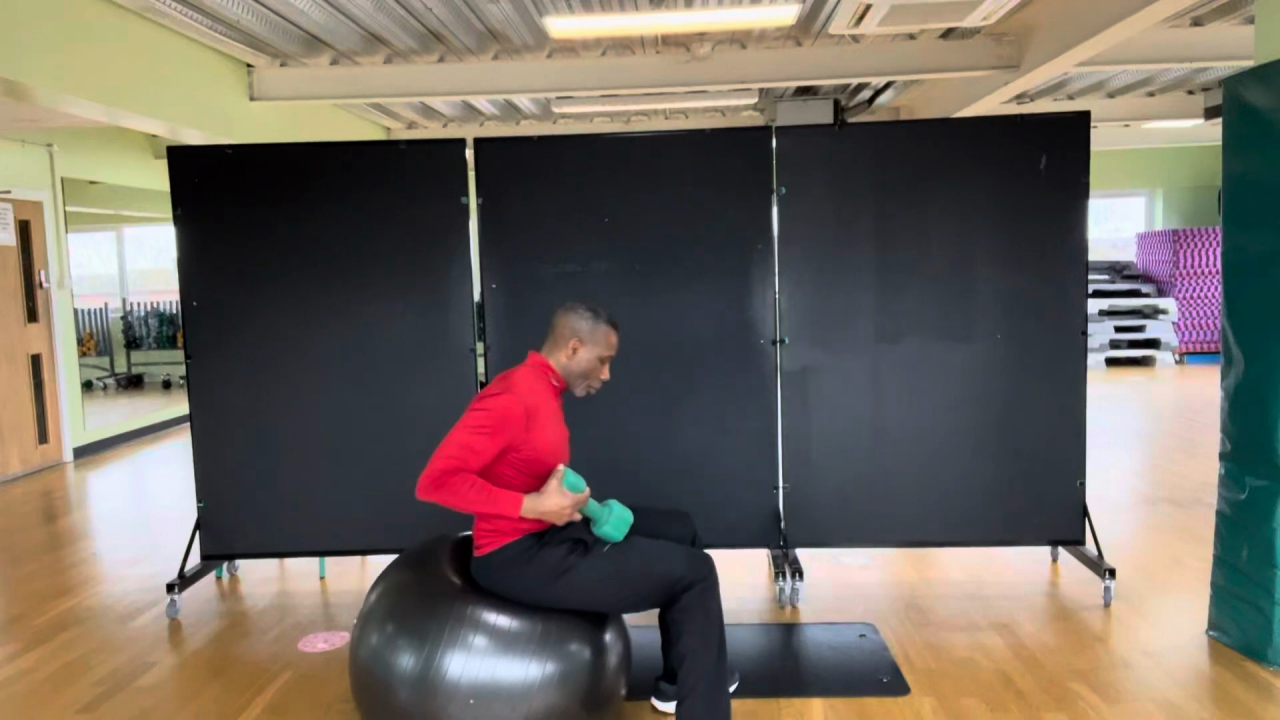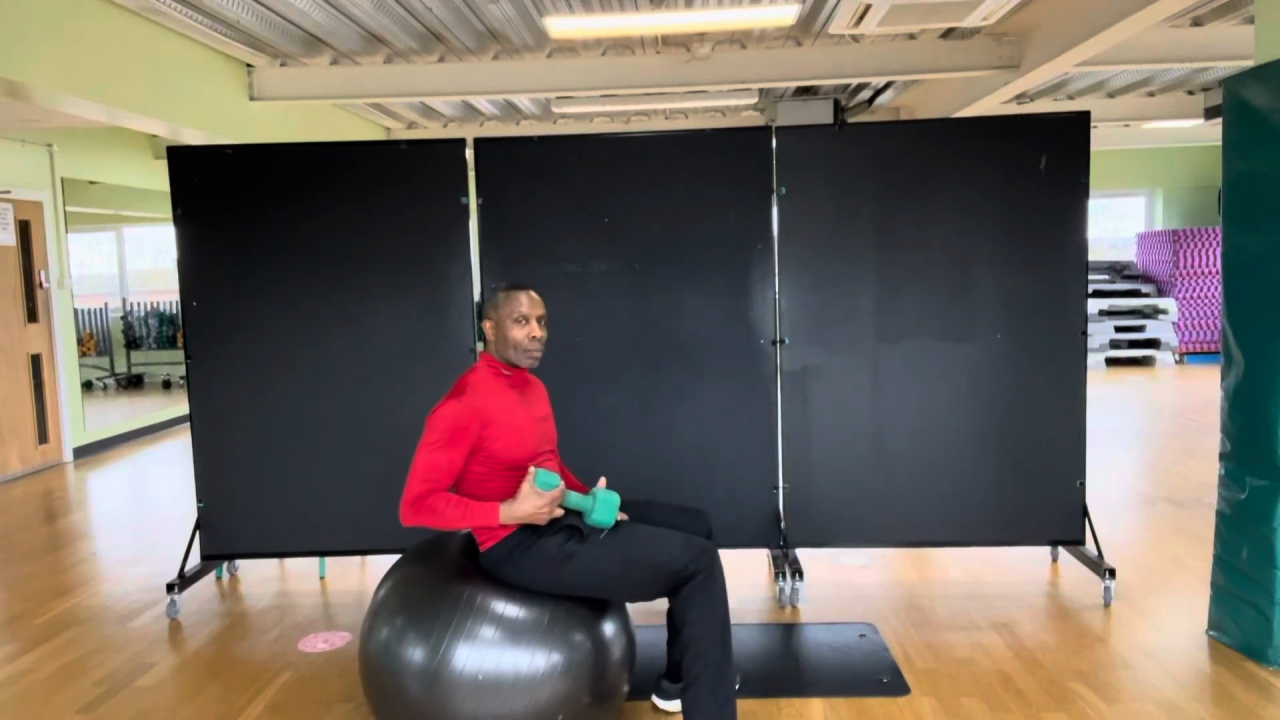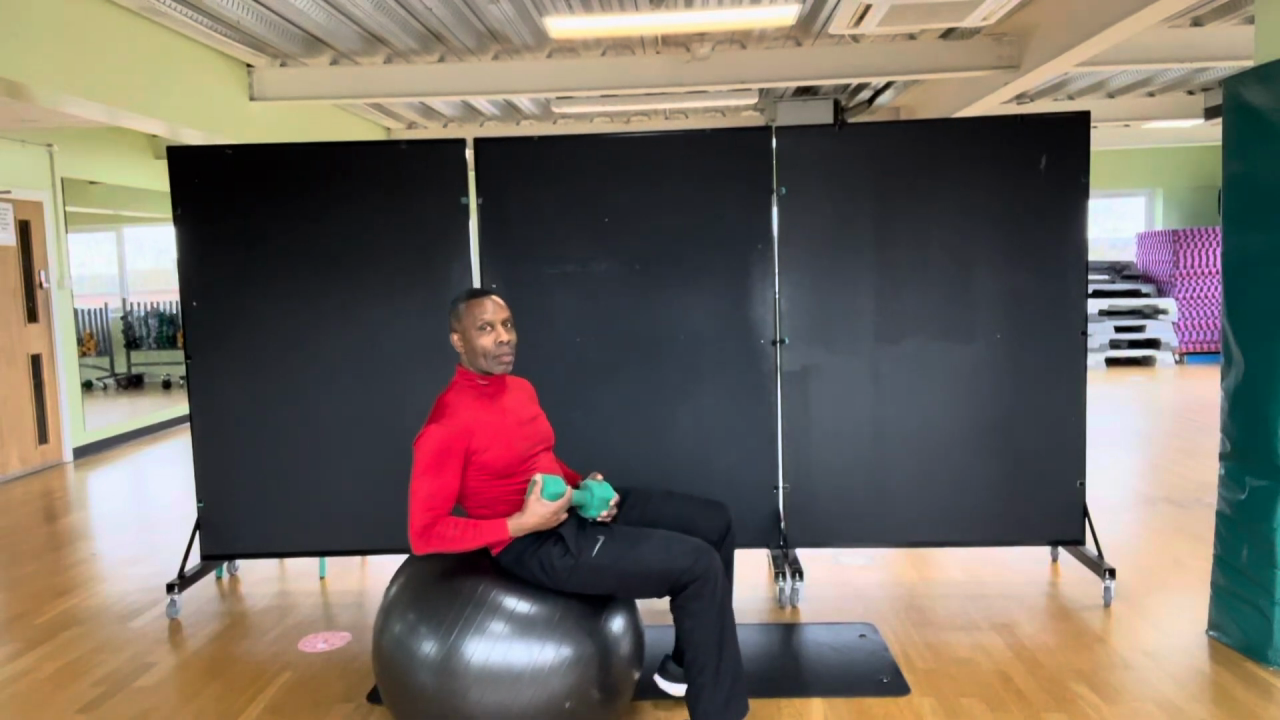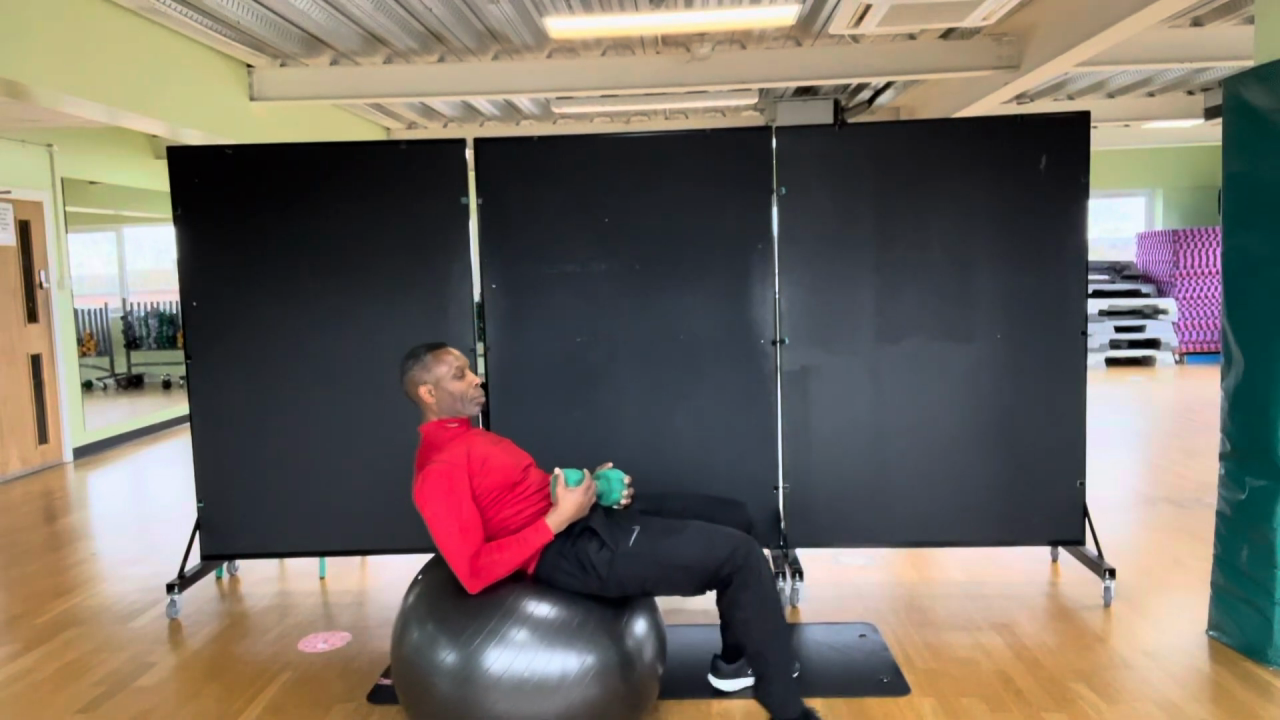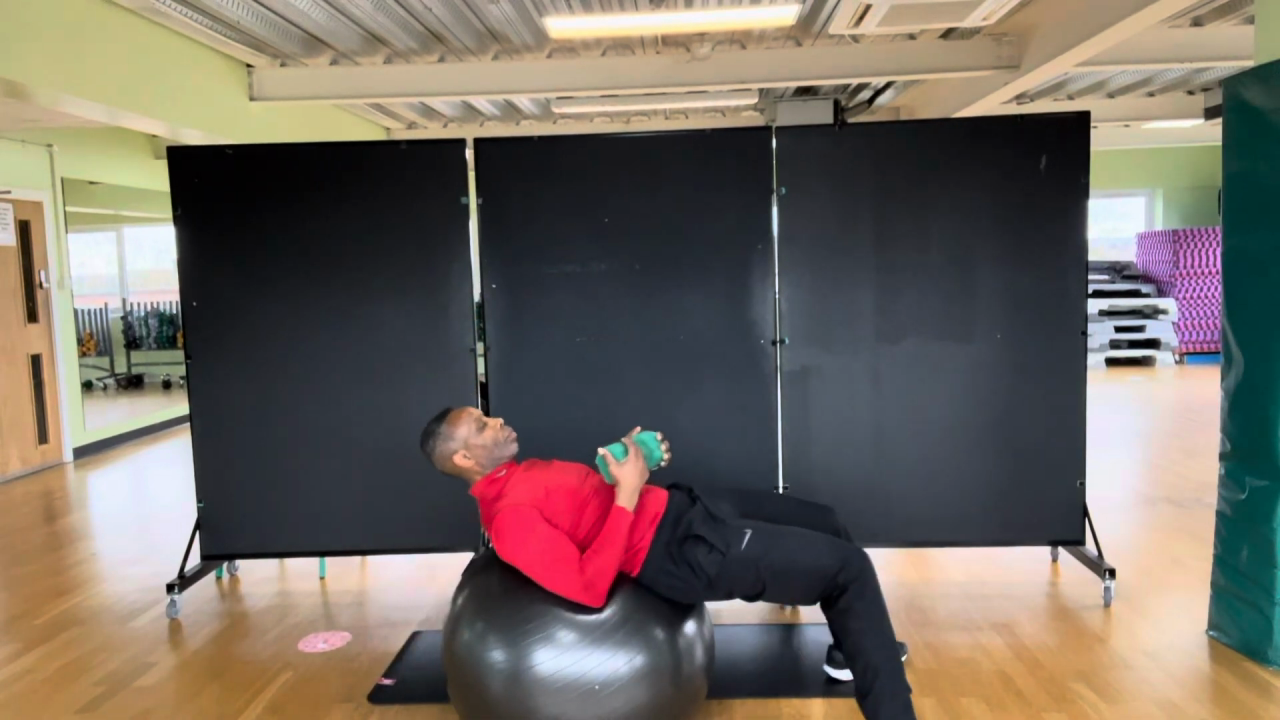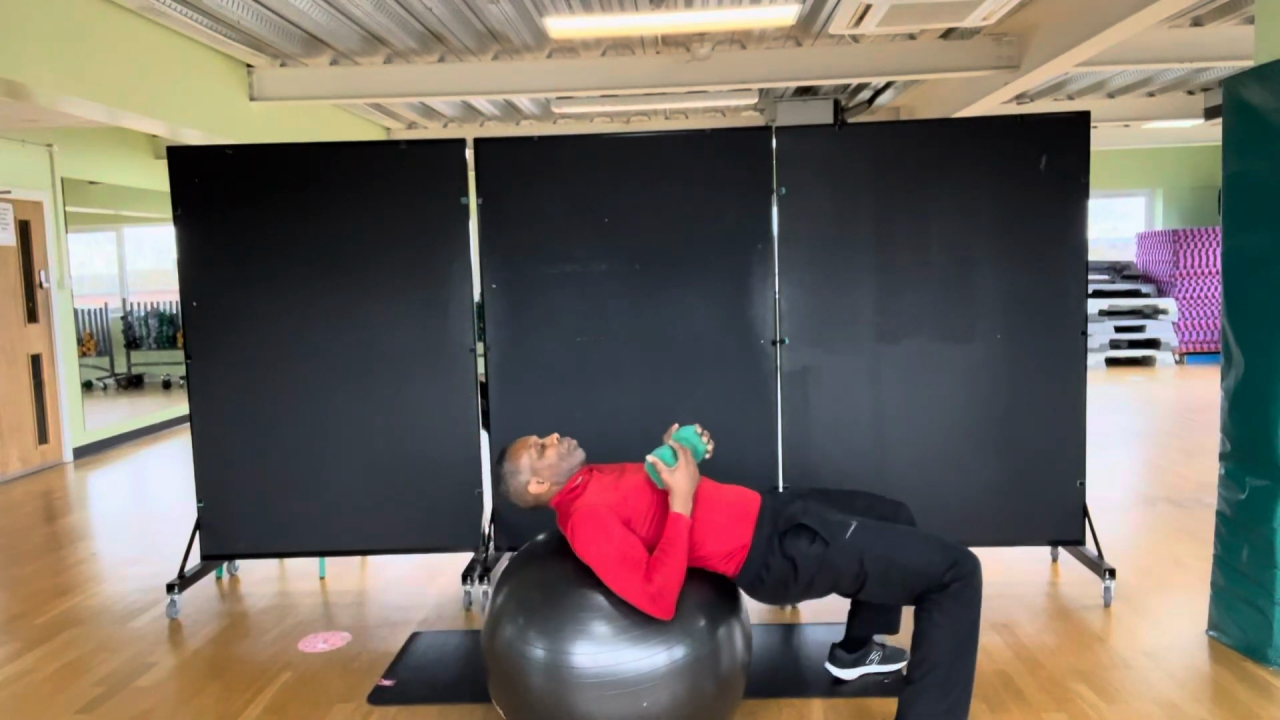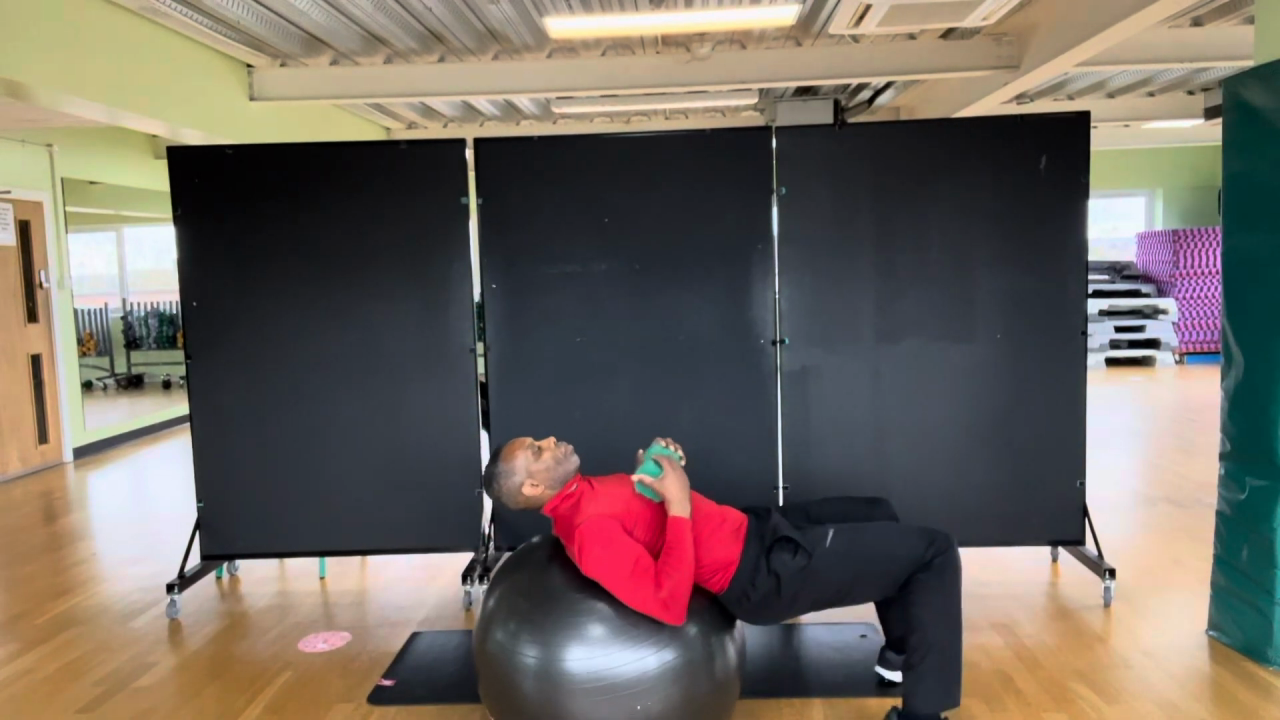
dt=0.7s
person 1, frame 1
left shoulder: (543, 391)
right shoulder: (515, 398)
right elbow: (435, 480)
left wrist: (574, 502)
right wrist: (533, 505)
left hip: (551, 532)
right hip: (519, 558)
left knee: (678, 531)
right knee: (693, 572)
left ankle: (679, 682)
person 1, frame 2
left shoulder: (532, 387)
right shoulder: (464, 406)
right elbow: (416, 505)
left wrist: (589, 499)
right wrist: (512, 511)
left hip: (563, 517)
right hip: (525, 546)
left knee: (695, 527)
right knee: (697, 560)
left ankle: (679, 678)
person 1, frame 3
left shoulder: (521, 389)
right shoulder: (447, 426)
right elbow: (424, 533)
right wrist: (521, 523)
left hip: (576, 511)
right hip: (537, 545)
left knee: (714, 521)
right knee: (697, 566)
left ankle: (683, 665)
person 1, frame 4
left shoulder: (471, 437)
right shoulder: (438, 470)
right elbow: (474, 572)
left wrist: (594, 488)
right wrist: (561, 516)
left hip: (592, 514)
right hip: (576, 548)
left knee: (730, 516)
right knee: (738, 554)
left ankle: (737, 658)
person 1, frame 5
left shoulder: (513, 476)
right shoulder: (508, 514)
right elbow: (589, 586)
left wrist: (633, 466)
right wrist: (628, 492)
left hip: (682, 509)
right hip: (682, 550)
left knee: (821, 522)
right knee: (848, 567)
left ankle: (856, 651)
person 1, frame 6
left shoulder: (589, 480)
right shoulder: (586, 517)
right elbow: (659, 598)
left wrist: (677, 456)
right wrist: (681, 496)
left hip: (770, 515)
right hip: (776, 554)
left knee: (895, 519)
right knee: (956, 570)
left ankle: (855, 650)
person 1, frame 7
left shoulder: (577, 494)
right shoulder: (590, 529)
right elbow: (670, 604)
left wrist: (658, 472)
right wrist: (678, 503)
left hip: (755, 530)
right hip: (766, 571)
left knee: (877, 515)
right knee: (934, 551)
left ankle: (902, 650)
